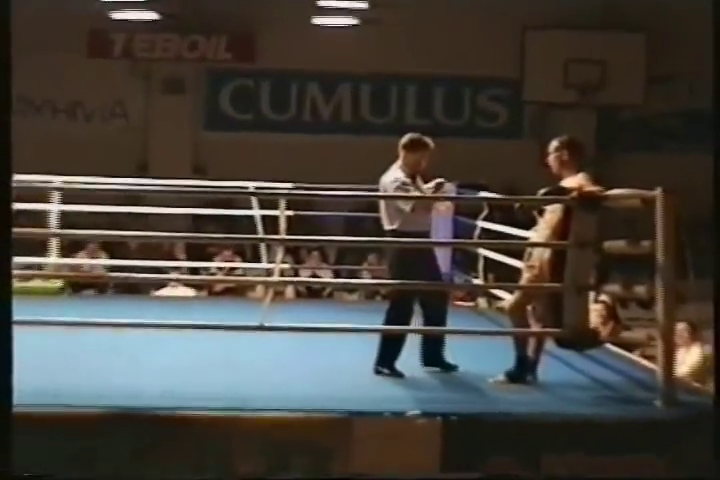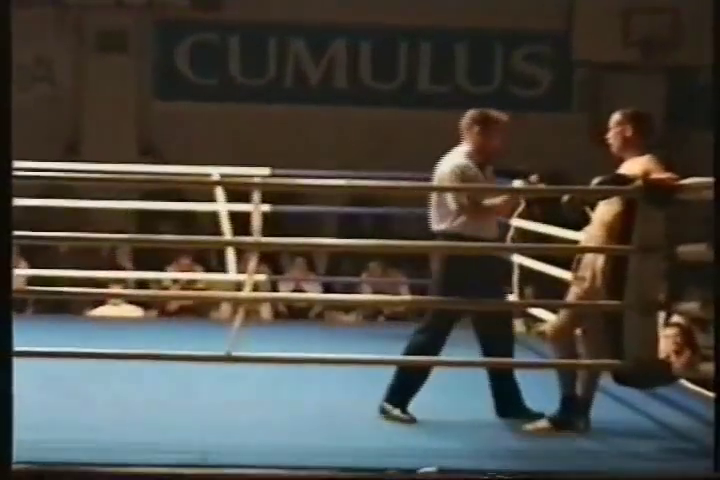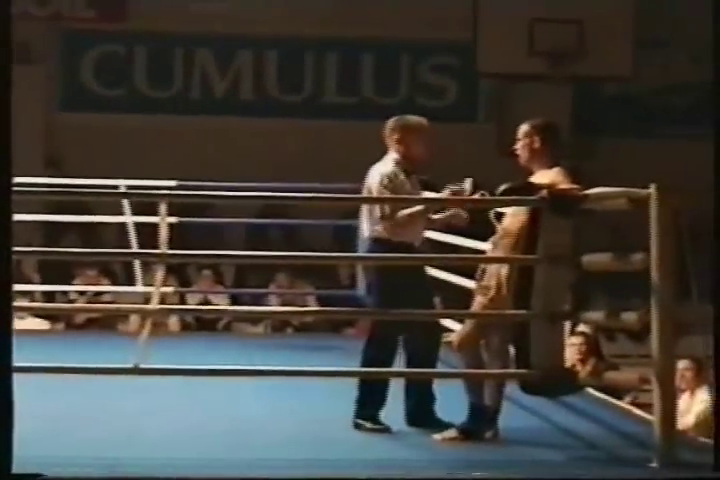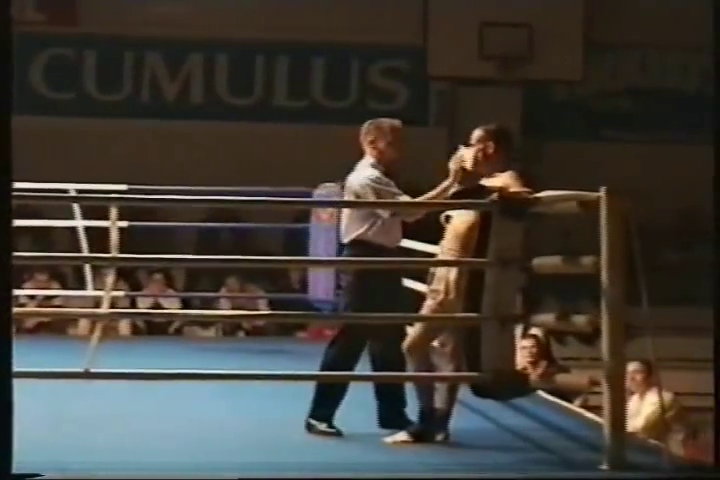
dt=0.5s
person 1, frame 1
left shoulder: (581, 181)
right shoulder: (566, 184)
left elbow: (599, 194)
left hip: (550, 257)
right hip: (540, 255)
left knee: (515, 306)
right knee: (539, 311)
left ankle: (524, 367)
right ankle: (525, 367)
person 1, frame 2
left shoulder: (646, 166)
right shoulder: (629, 168)
left elbow: (670, 184)
left hip: (605, 266)
right hip: (593, 263)
left knee: (560, 331)
right knee: (592, 337)
left ankle: (573, 409)
right ankle: (575, 410)
person 1, frame 3
left shoulder: (554, 177)
right shoulder: (535, 182)
left hip: (511, 276)
right hip: (497, 272)
left knee: (465, 340)
right knee: (494, 345)
right ankle: (483, 419)
person 1, frame 4
left shoulder: (506, 179)
right shoulder: (480, 184)
left elbow: (526, 198)
left wrist: (499, 195)
right wrist: (460, 176)
left hip: (459, 277)
right hip: (447, 274)
left knee: (415, 344)
right knee: (449, 348)
person 2, frame 1
left shoulder: (414, 178)
right shoulder: (393, 180)
left elbow: (424, 205)
right elbow: (419, 205)
left wrist: (431, 191)
right wrist: (432, 191)
left hip: (421, 242)
right hip: (404, 244)
left knee: (436, 298)
right knee: (401, 305)
left ankle: (433, 355)
right ankle: (384, 362)
person 2, frame 2
left shoulder: (483, 169)
right shoulder: (454, 167)
right elbow: (469, 212)
left wrist: (509, 201)
right wrist: (509, 199)
left hip: (482, 254)
right hip: (457, 253)
left knee: (498, 329)
right knee: (437, 327)
left ankle: (508, 403)
right ankle: (395, 399)
person 2, frame 3
left shoulder: (409, 177)
right shoulder: (383, 175)
right elbow: (394, 222)
left wrist: (444, 217)
left hip: (407, 258)
right hip: (386, 258)
left knee: (425, 334)
right knee: (384, 337)
left ankle: (420, 409)
right ankle: (366, 412)
person 2, frame 4
left shoulder: (379, 178)
right shoulder: (365, 179)
left elbow: (402, 214)
right elbow: (410, 210)
right wrist: (450, 182)
left hip: (382, 261)
right hip: (364, 261)
left knee: (390, 341)
right knee: (350, 339)
left ankle: (392, 412)
right ankle: (319, 415)
